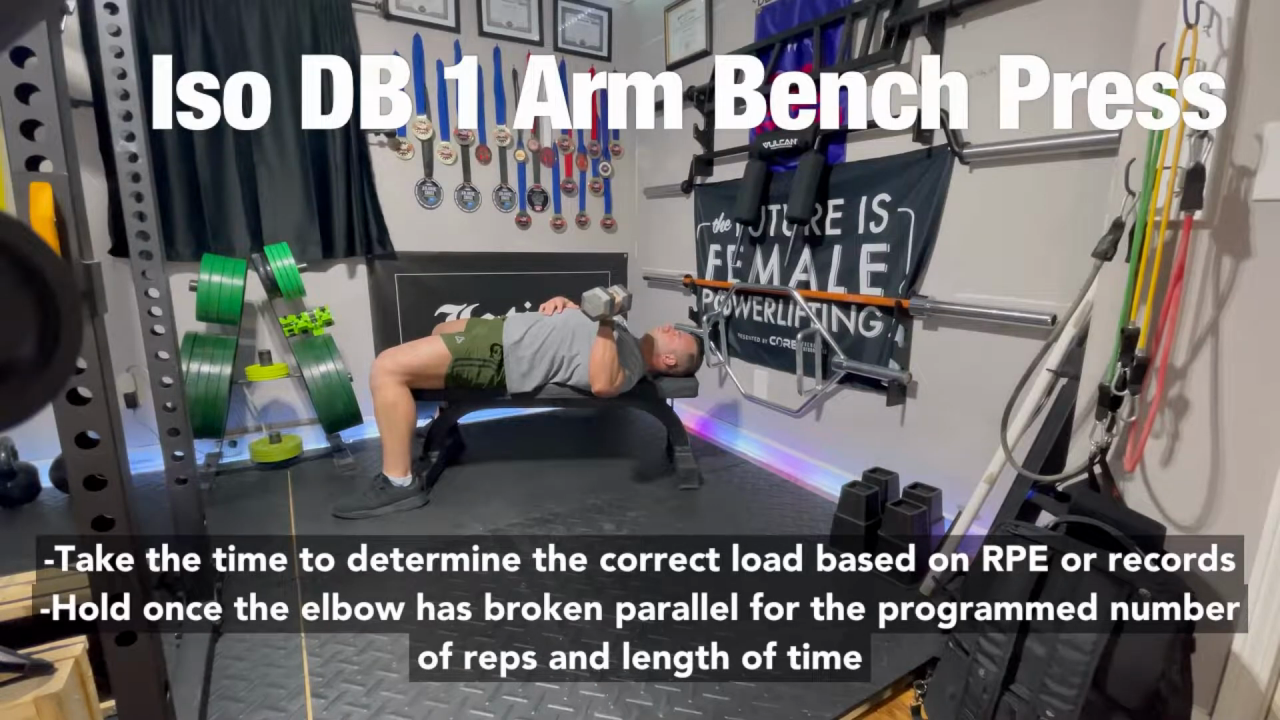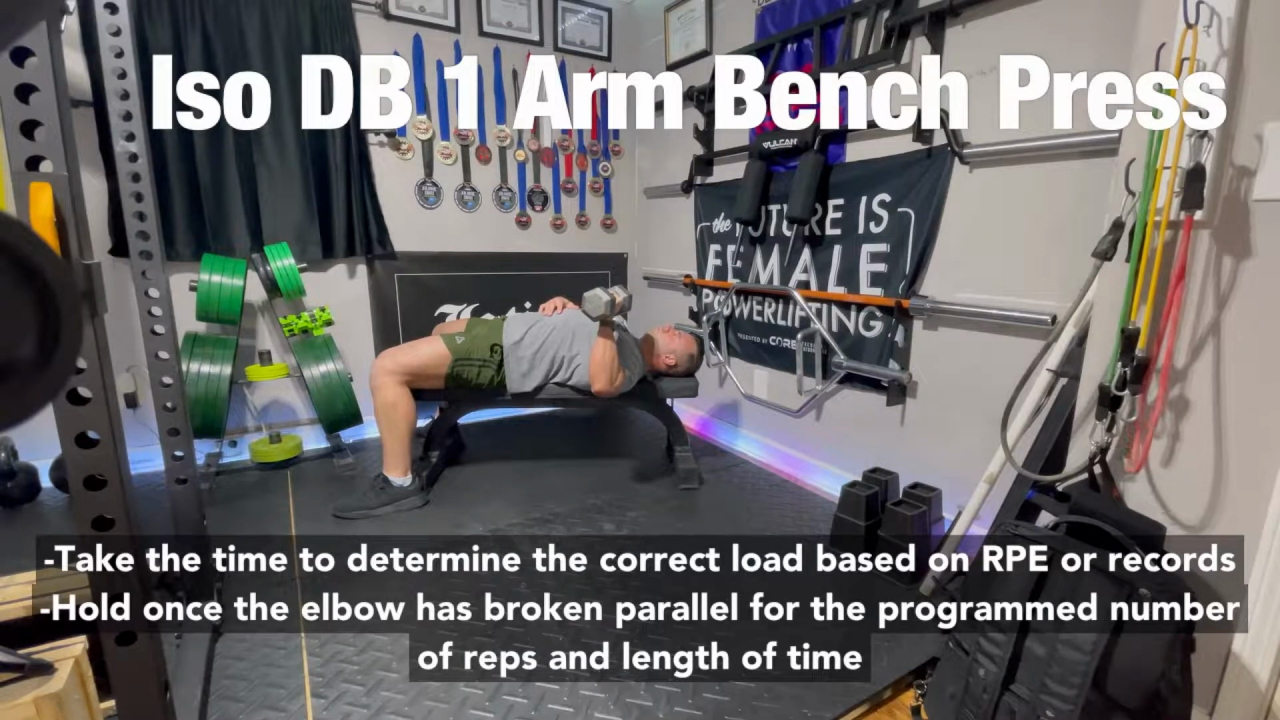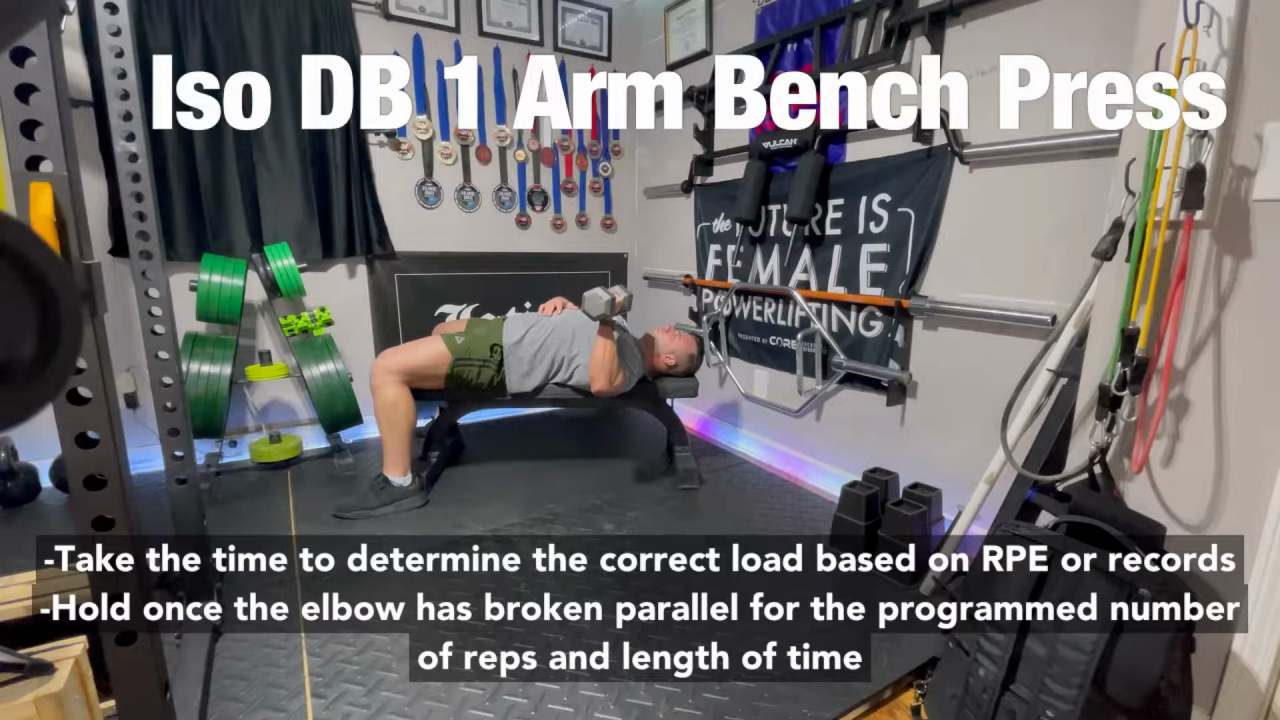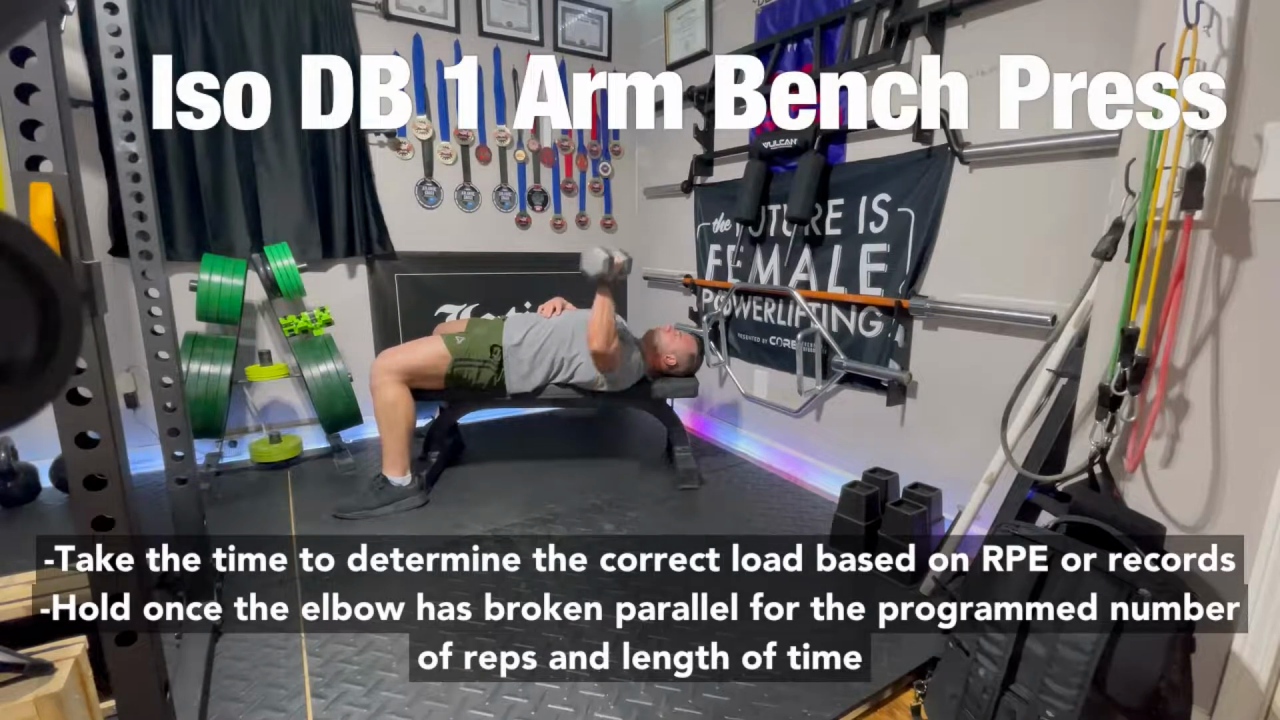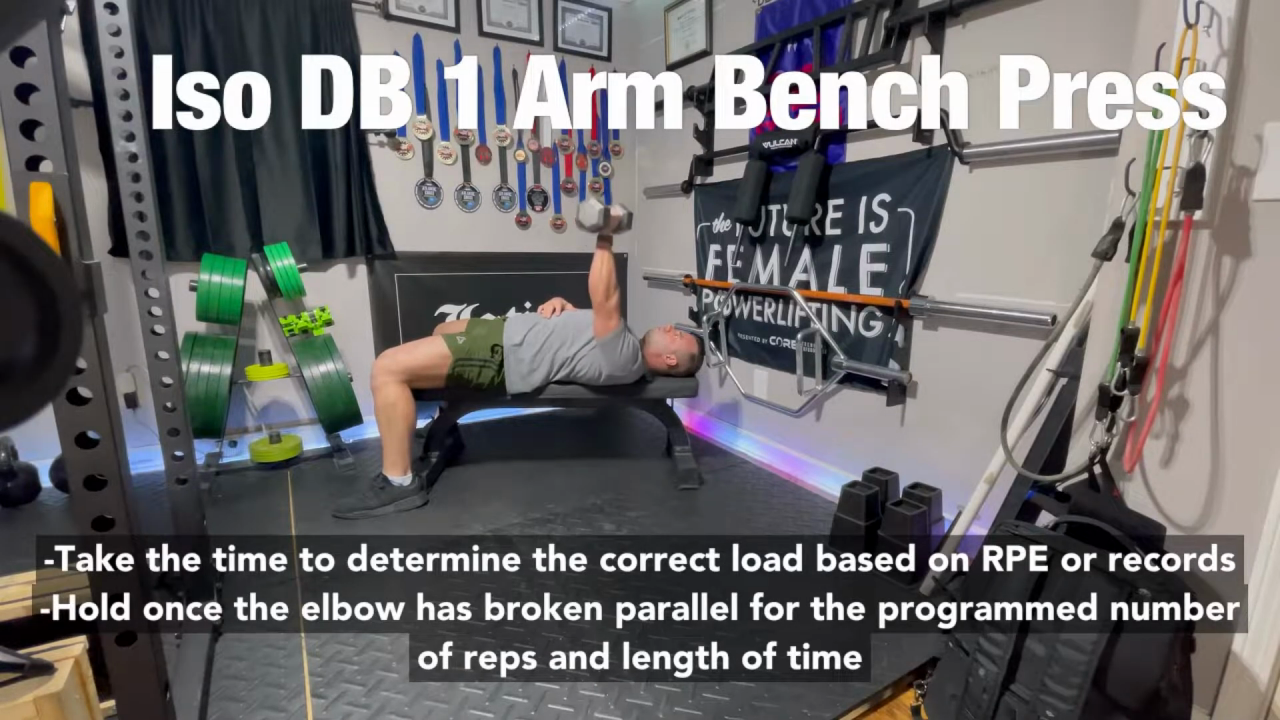
dt=0.3s
person 1, frame 1
left shoulder: (629, 364)
right shoulder: (627, 338)
left elbow: (602, 384)
right elbow: (581, 321)
left wrist: (605, 323)
right wrist: (564, 302)
left hip: (503, 354)
left knee: (388, 368)
right knee: (442, 330)
left ankle: (399, 482)
person 1, frame 2
left shoulder: (630, 366)
right shoulder: (628, 340)
left elbow: (602, 385)
right elbow: (584, 323)
left wrist: (605, 324)
right wrist: (563, 301)
left hip: (503, 355)
left knee: (388, 368)
right knee: (442, 329)
left ankle: (398, 483)
person 1, frame 3
left shoulder: (629, 365)
right shoulder: (628, 340)
left elbow: (602, 384)
right elbow: (580, 324)
left wrist: (605, 323)
right wrist: (563, 301)
left hip: (504, 354)
left knee: (388, 367)
right knee: (442, 330)
left ankle: (398, 483)
person 1, frame 4
left shoulder: (626, 367)
right shoulder: (629, 344)
left elbow: (598, 347)
right elbow: (584, 328)
left wrist: (604, 284)
right wrist: (562, 303)
left hip: (504, 356)
right hip: (509, 331)
left knee: (388, 367)
right knee: (442, 329)
left ankle: (398, 483)
person 1, frame 5
left shoulder: (624, 359)
right shoulder: (629, 341)
left elbow: (603, 301)
right elbow: (592, 317)
left wrist: (605, 239)
right wrist: (561, 303)
left hip: (503, 355)
left knee: (389, 368)
right knee: (440, 330)
left ankle: (399, 483)
